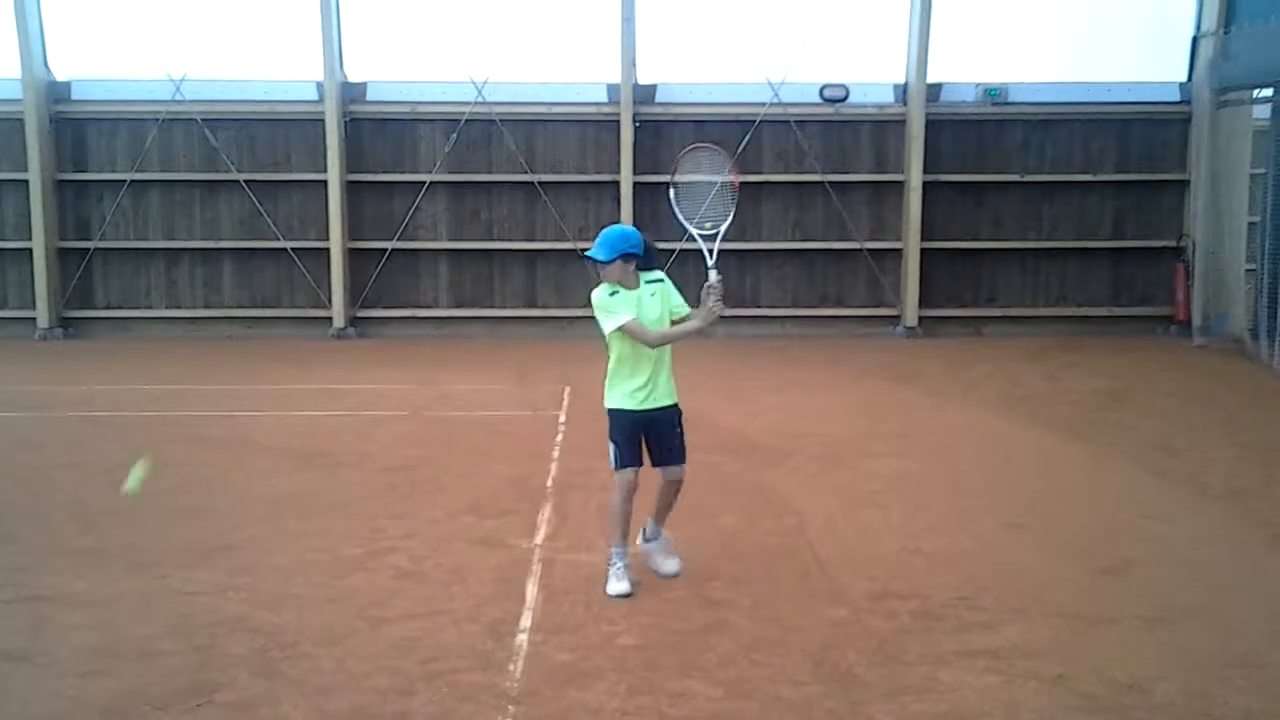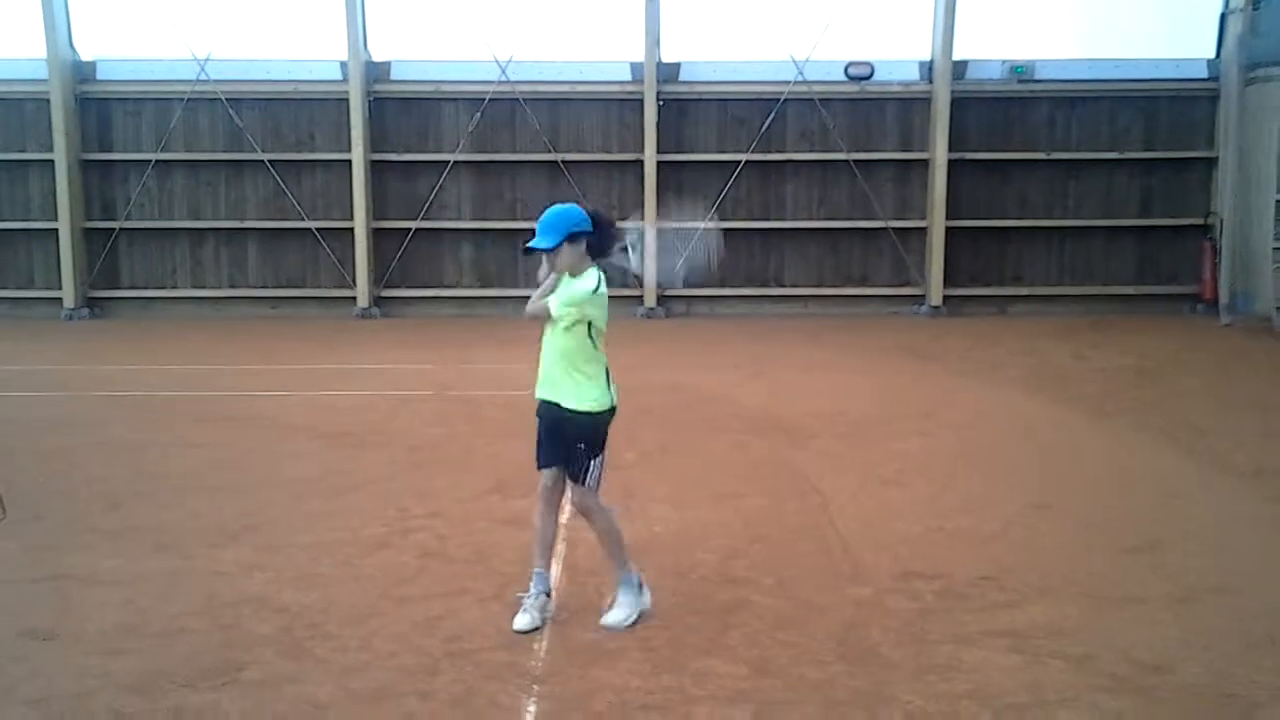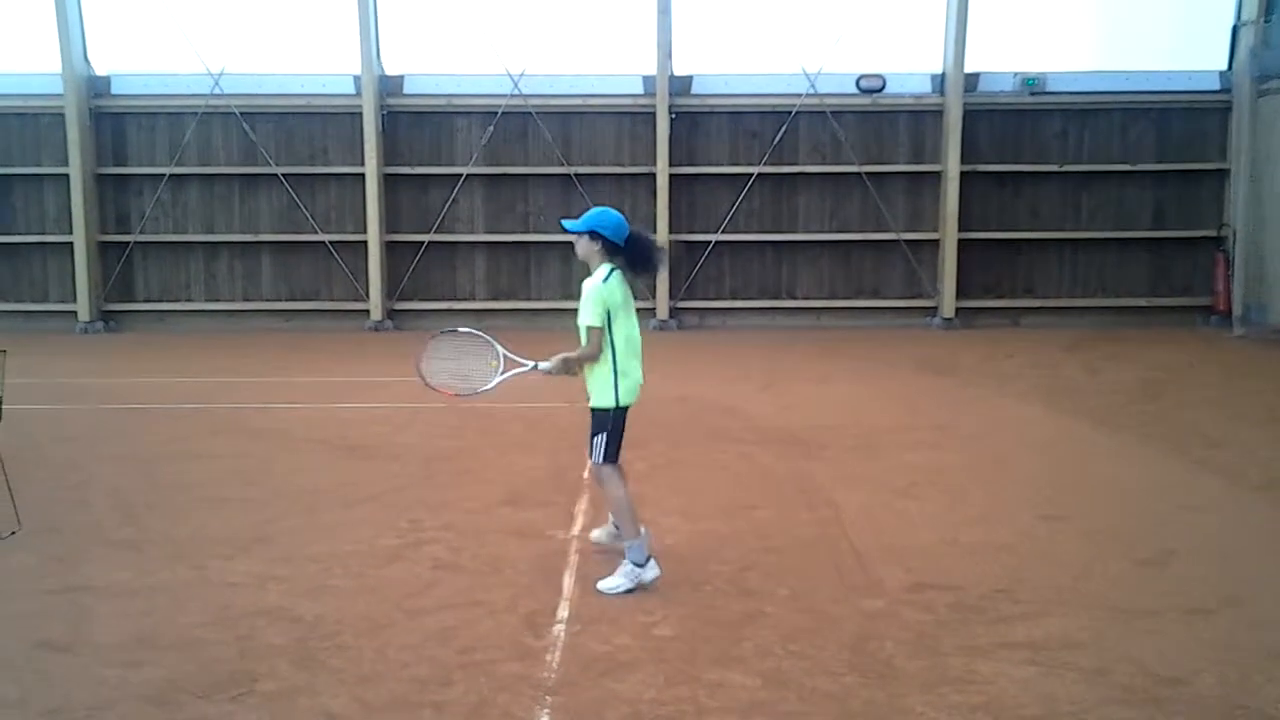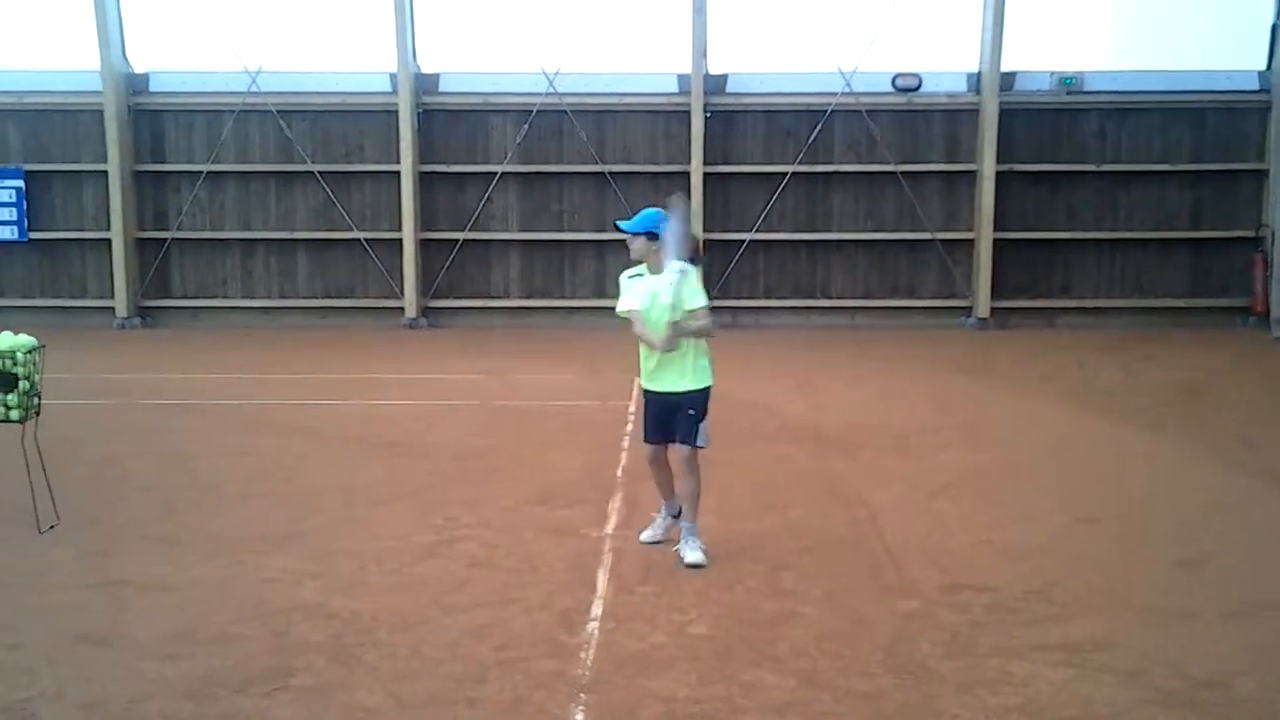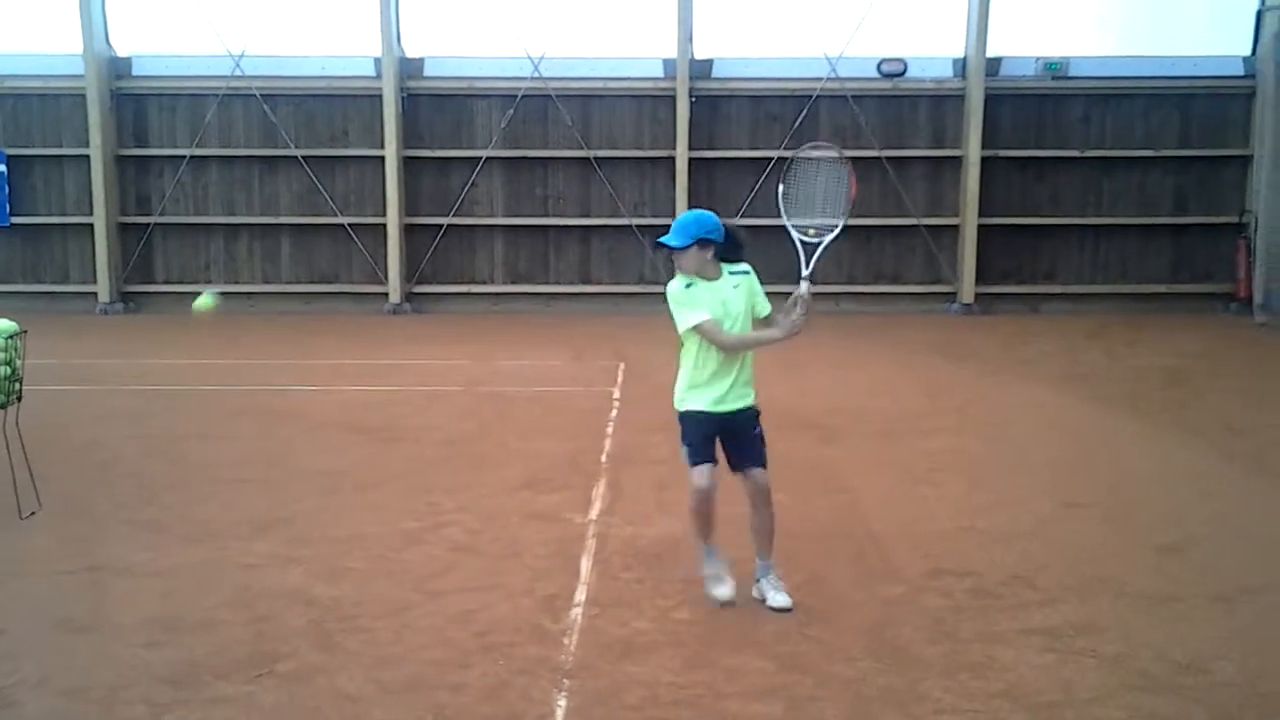
dt=1s
person 1, frame 1
left shoulder: (660, 283)
right shoulder: (603, 298)
left elbow: (687, 321)
right elbow: (648, 338)
left wrist: (706, 305)
right wrist: (698, 322)
left hip: (663, 400)
right hip: (624, 402)
left knee: (674, 476)
right knee: (626, 481)
left ankle: (652, 535)
right ankle: (618, 563)
person 1, frame 2
left shoulder: (587, 289)
right shoulder: (569, 278)
left elbow: (534, 311)
right elbow: (546, 314)
left wrist: (549, 280)
right wrist: (549, 278)
left hip: (587, 407)
right hip: (554, 400)
left knee: (584, 501)
right knee: (547, 490)
left ankle: (633, 587)
right ankle: (539, 592)
person 1, frame 3
left shoulder: (595, 286)
right shoulder: (617, 279)
left elbow: (593, 350)
left wrist: (565, 360)
right wrist: (577, 361)
left hip: (610, 391)
right hip: (621, 385)
left knee: (603, 470)
right knee: (604, 463)
left ankle: (639, 561)
right ankle: (623, 526)
person 1, frame 4
left shoulder: (685, 273)
right shoulder: (630, 279)
left elbow: (706, 325)
right elbow: (638, 326)
left wrist: (682, 329)
right wrist: (658, 340)
left hip: (691, 381)
right hip: (655, 381)
left knee: (686, 455)
right knee: (654, 454)
left ankle: (690, 537)
right ankle: (670, 512)
person 1, frame 5
left shoulder: (743, 276)
right shoulder: (679, 290)
left elbow: (768, 325)
right elbow: (723, 342)
left wrist: (792, 313)
right wrist: (779, 333)
left hip: (739, 401)
right hip: (697, 404)
left knee: (759, 484)
right knee: (702, 486)
left ankle: (766, 575)
right ankle: (711, 560)
